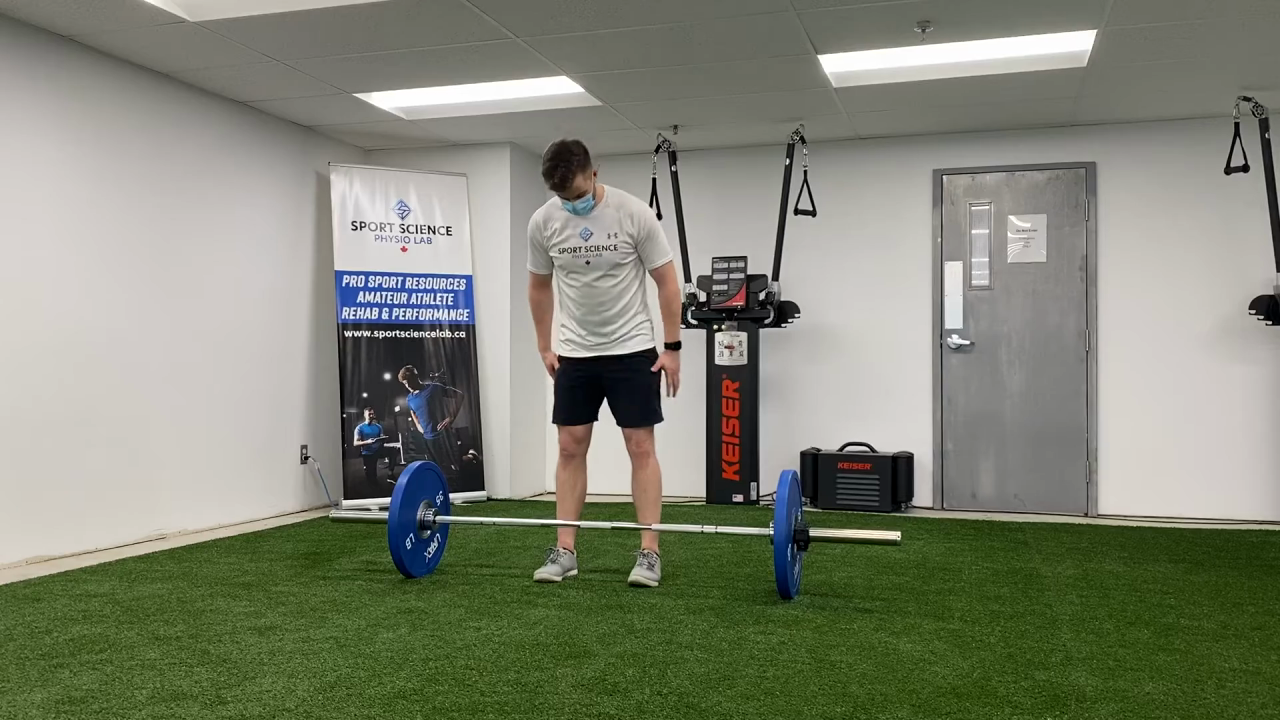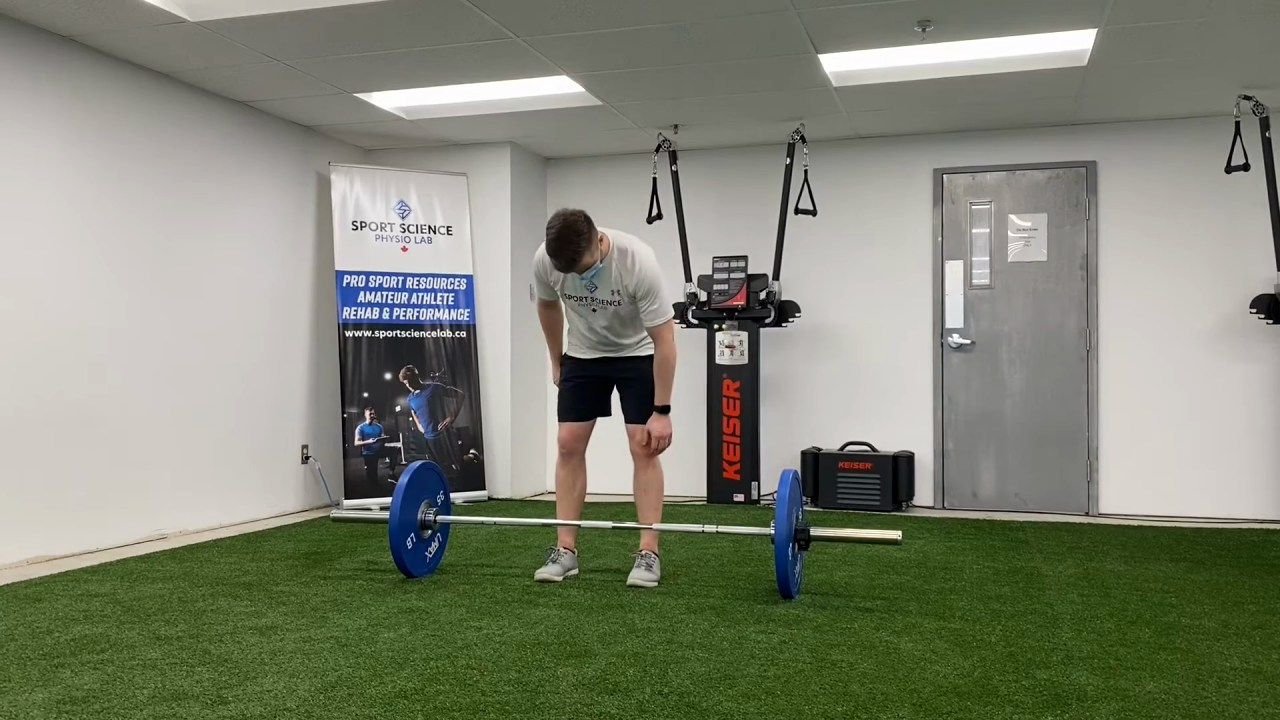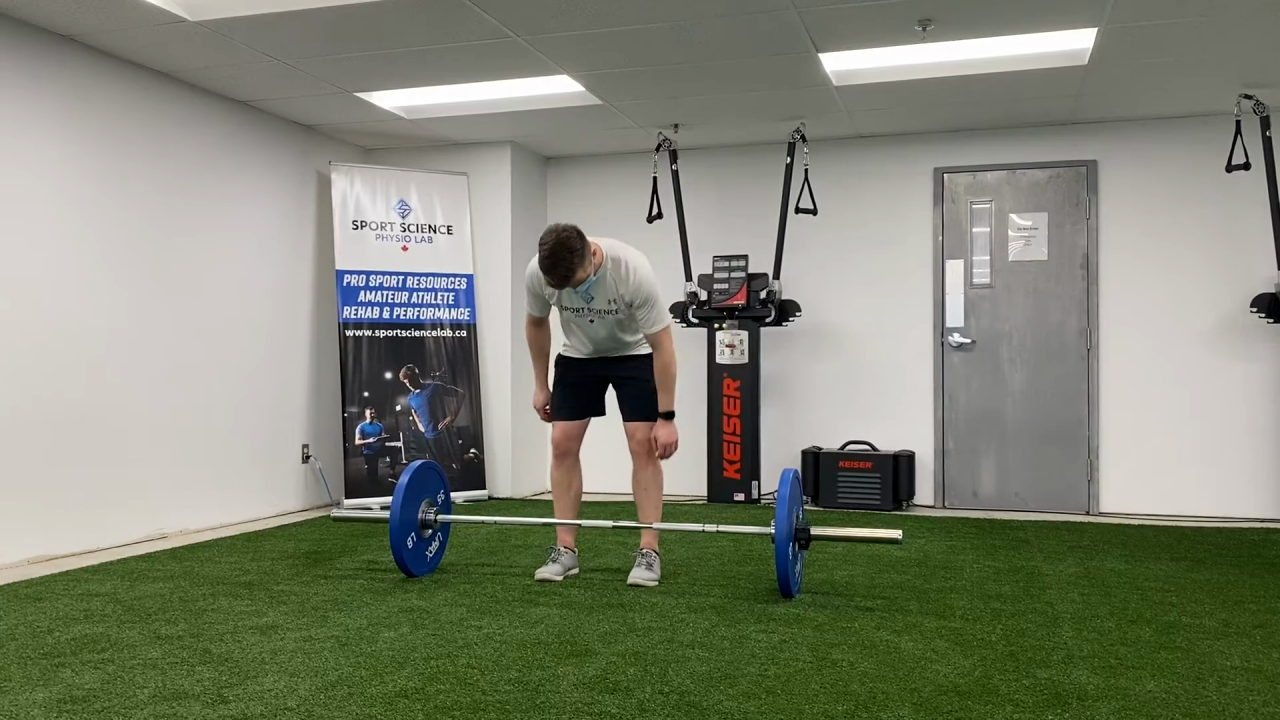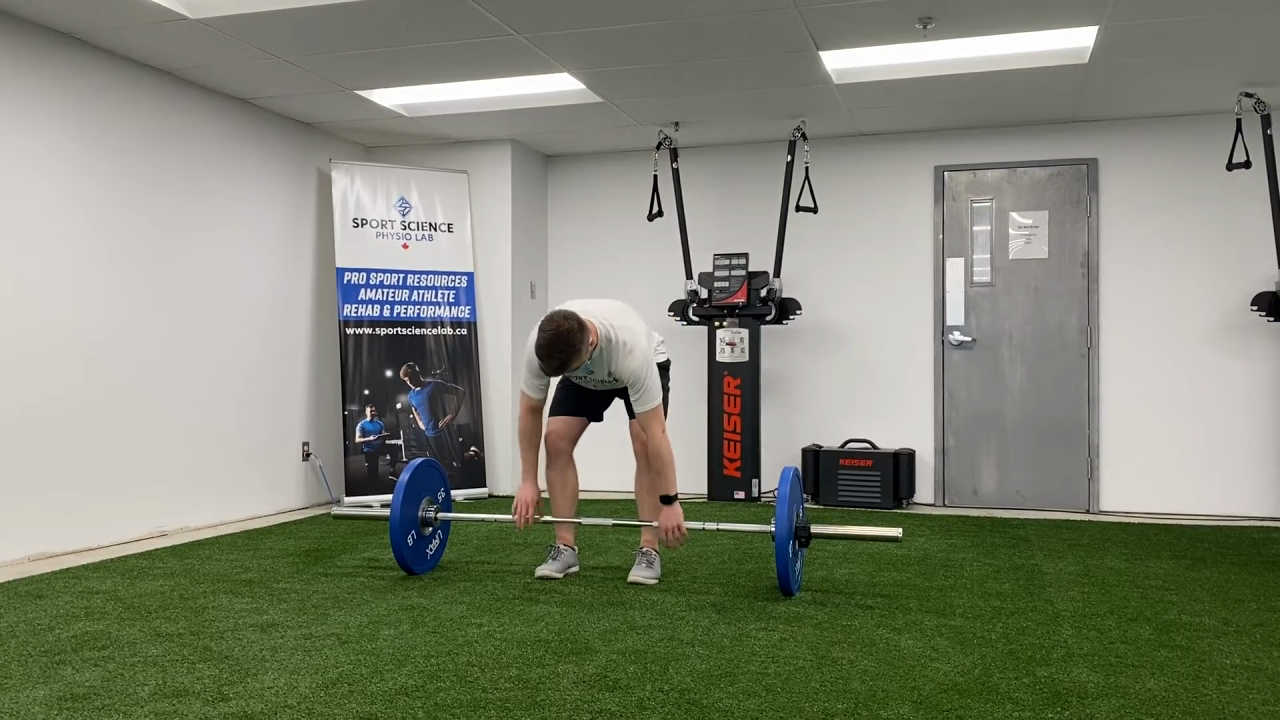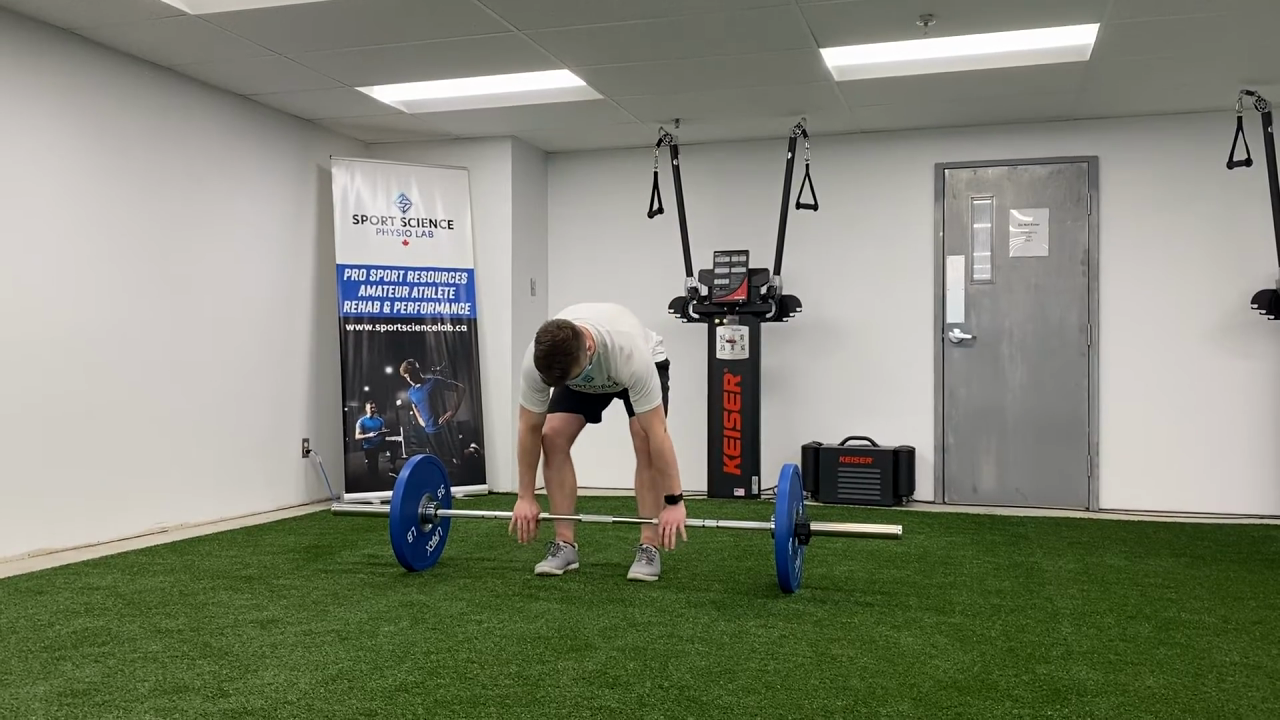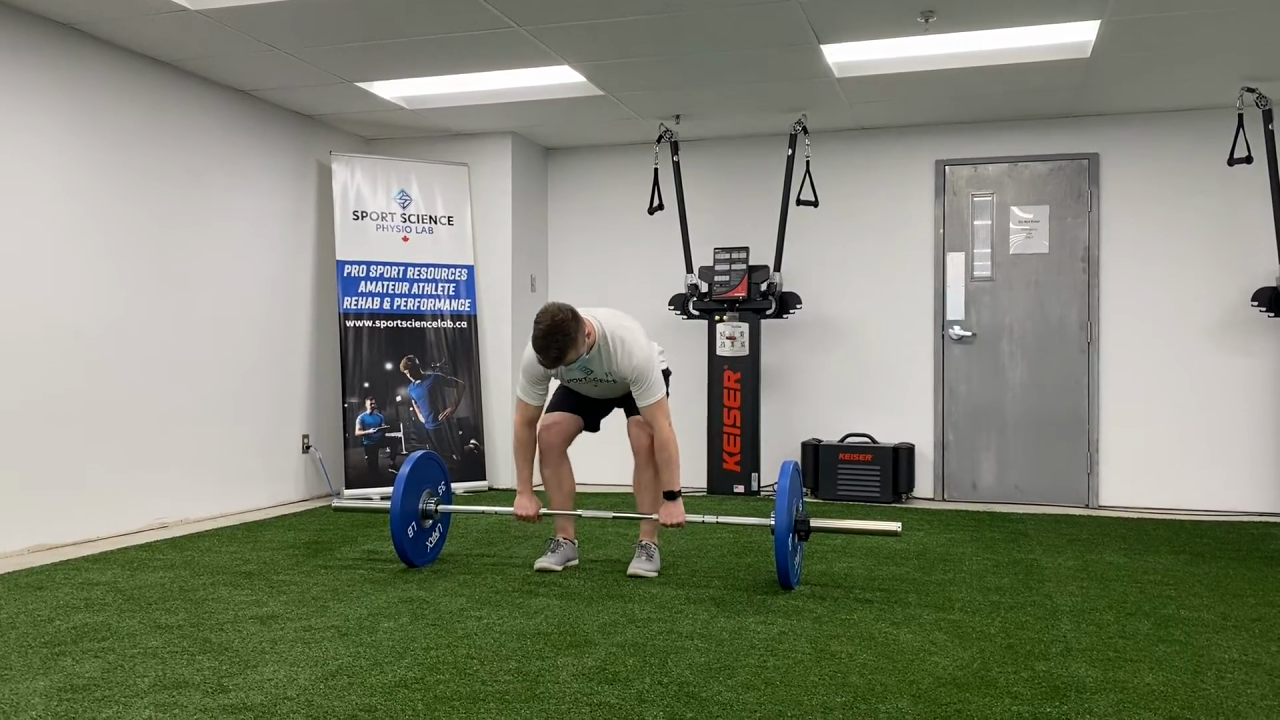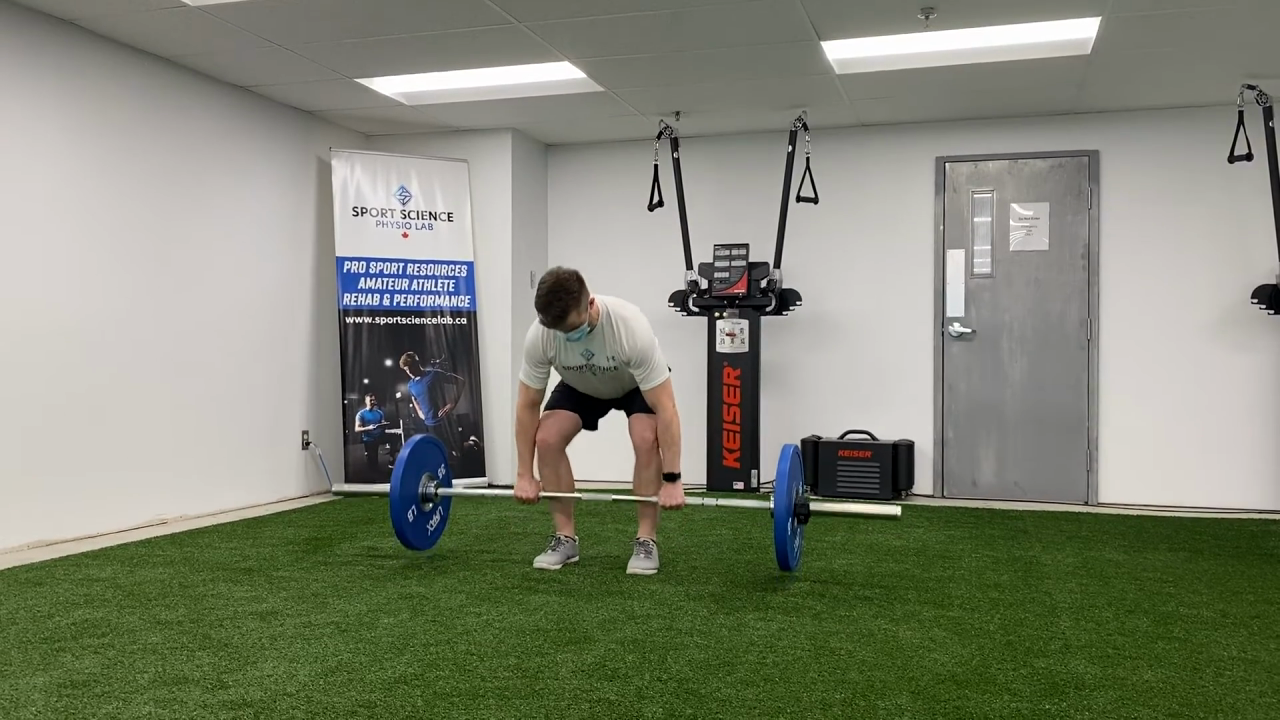
dt=0.5s
person 1, frame 1
left shoulder: (634, 214)
right shoulder: (542, 222)
left elbow: (667, 282)
right elbow: (539, 286)
left wrist: (671, 347)
right wrist: (544, 347)
left hip: (631, 352)
right hip: (574, 354)
left knee: (641, 447)
right knee: (570, 448)
left ankle: (649, 552)
right ankle: (565, 550)
person 1, frame 2
left shoulder: (638, 262)
right shoulder: (544, 260)
left elbow: (663, 340)
left wrist: (661, 411)
right wrist: (556, 361)
left hip: (638, 356)
right hip: (583, 356)
left knee: (643, 447)
right knee: (569, 445)
left ankle: (648, 553)
right ankle: (565, 551)
person 1, frame 3
left shoulder: (633, 271)
right shoulder: (537, 273)
left elbow: (662, 347)
right elbow: (536, 323)
left wrist: (666, 417)
right wrist: (540, 384)
left hip: (634, 355)
right hip: (578, 356)
left knee: (642, 445)
right knee: (563, 444)
left ankle: (649, 551)
right ankle: (565, 549)
person 1, frame 4
left shoulder: (632, 350)
right shoulder: (539, 346)
left elbow: (656, 432)
right elbow: (530, 411)
left wrist: (669, 503)
right wrist: (528, 481)
left hip: (649, 364)
right hip: (588, 378)
left knee: (643, 442)
right knee: (556, 440)
left ankle: (648, 550)
right ankle: (565, 547)
person 1, frame 5
left shoulder: (630, 353)
right shoulder: (537, 359)
left elbow: (657, 433)
right elbow: (530, 429)
left wrist: (674, 502)
right wrist: (525, 497)
left hip: (648, 363)
left knee: (644, 440)
right knee: (552, 437)
left ankle: (649, 547)
right ankle: (564, 544)
person 1, frame 6
left shoulder: (630, 347)
right shoulder: (537, 355)
left elbow: (662, 427)
right elbow: (525, 423)
left wrist: (672, 497)
right wrist: (524, 492)
left hip: (637, 386)
right hip: (583, 390)
left knee: (643, 442)
right knee: (549, 439)
left ankle: (647, 544)
right ankle: (565, 540)
person 1, frame 7
left shoulder: (631, 328)
right shoulder: (540, 336)
left elbow: (665, 408)
right elbow: (527, 405)
left wrist: (672, 480)
right wrist: (524, 476)
left hip: (636, 386)
right hip: (581, 387)
left knee: (646, 439)
right knee: (546, 438)
left ankle: (645, 541)
right ankle: (565, 538)
